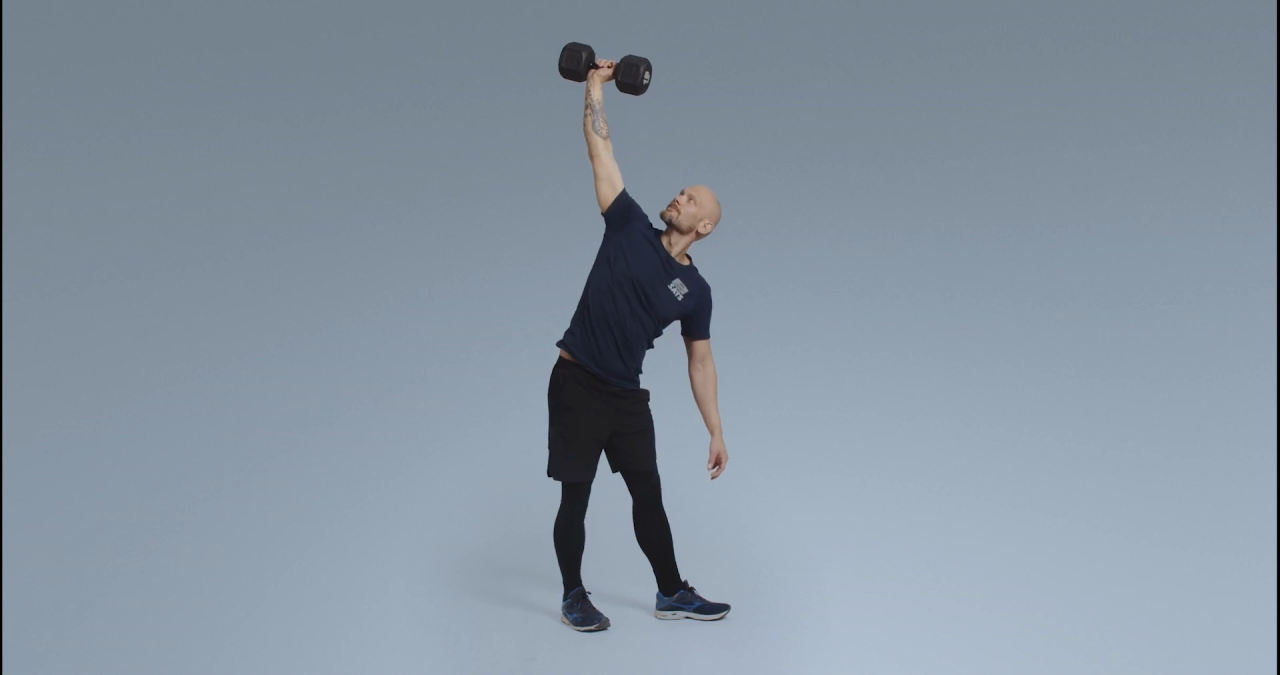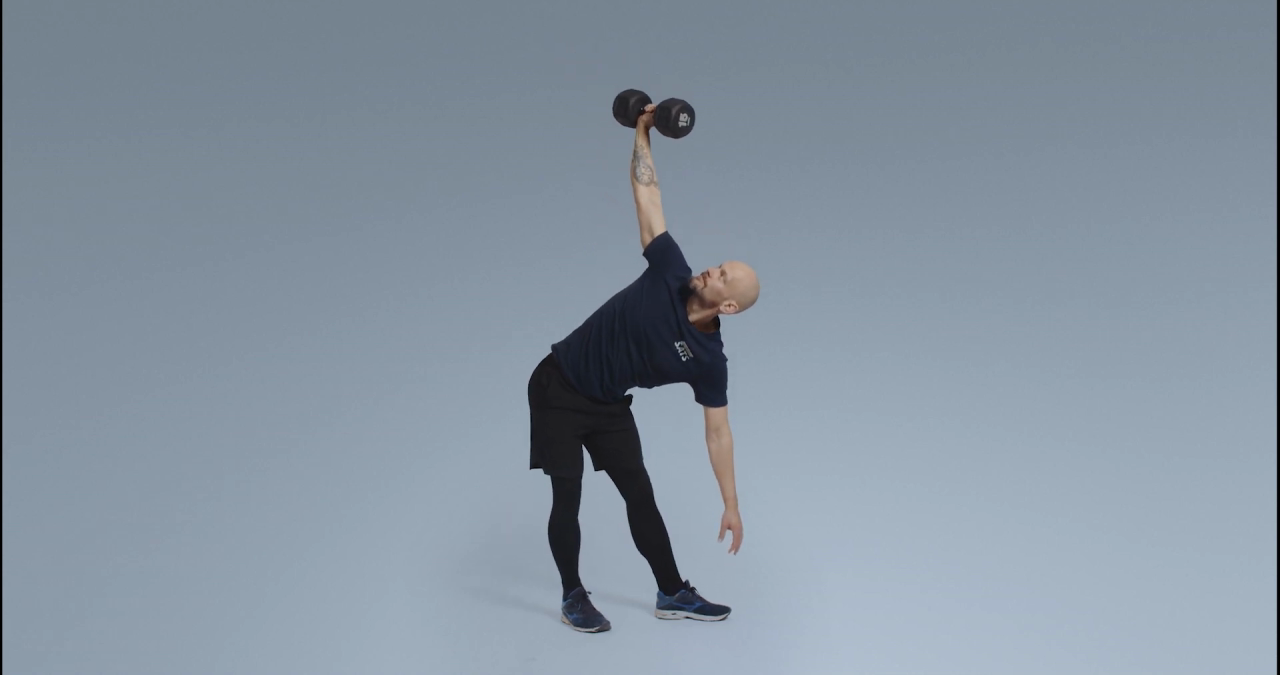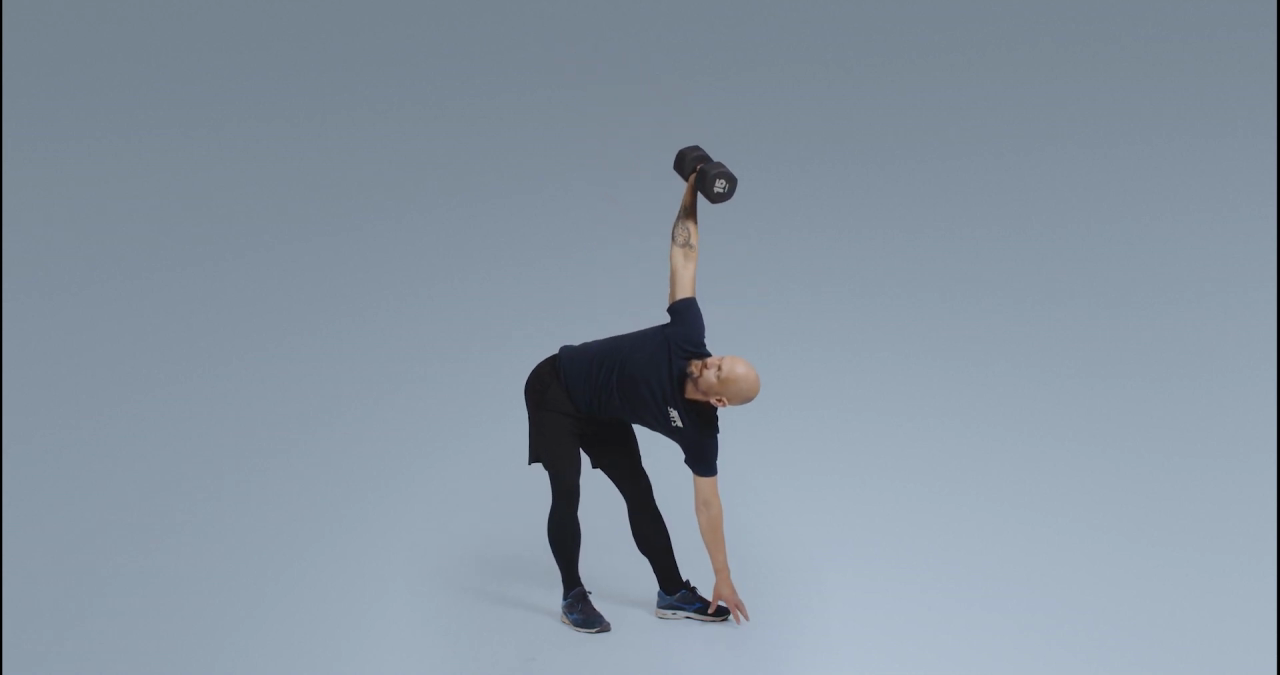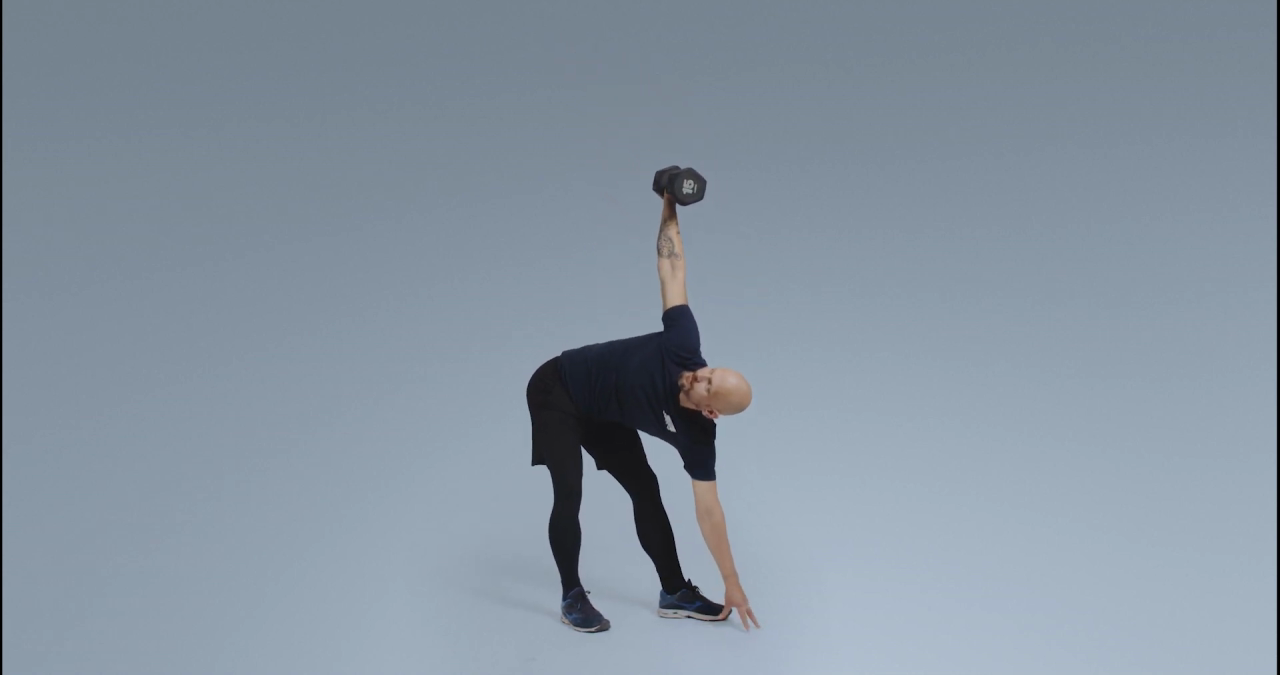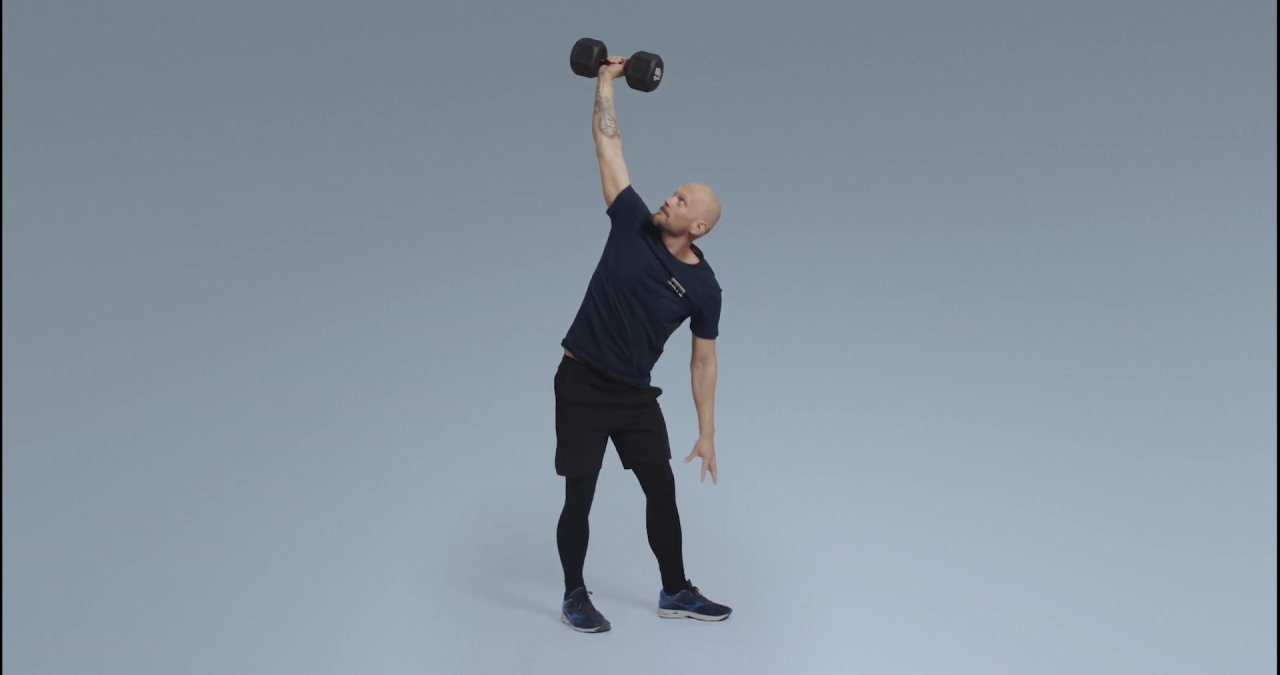
dt=1s
person 1, frame 1
left shoulder: (696, 292)
right shoulder: (630, 228)
left elbow: (700, 364)
right elbow: (600, 150)
left wrist: (715, 432)
right wrist: (594, 86)
left hip: (627, 395)
right hip: (577, 385)
left knee: (648, 495)
right knee: (576, 497)
left ankle: (671, 593)
right ankle: (573, 598)
person 1, frame 2
left shoulder: (707, 361)
right shoulder: (670, 273)
left elbow: (718, 432)
right elbow: (646, 195)
left wrist: (731, 505)
right wrist: (642, 132)
left hip: (608, 404)
right hip: (557, 388)
left knee: (640, 493)
right knee: (568, 496)
left ankle: (672, 593)
right ankle: (573, 597)
person 1, frame 3
left shoulder: (699, 430)
right shoulder: (688, 340)
left elbow: (707, 502)
right elbow: (683, 255)
left wrist: (724, 580)
right wrist: (691, 194)
left hip: (601, 413)
right hip: (554, 388)
left knee: (639, 491)
right knee: (567, 491)
left ankle: (673, 593)
right ankle: (573, 597)
person 1, frame 4
left shoulder: (696, 435)
right shoulder: (683, 348)
left elbow: (708, 510)
right elbow: (671, 266)
left wrist: (733, 585)
right wrist: (670, 207)
left hip: (602, 413)
right hip: (556, 390)
left knee: (646, 490)
right knee: (569, 492)
left ankle: (675, 592)
right ankle: (572, 597)
person 1, frame 5
left shoulder: (702, 287)
right shoulder: (633, 225)
left elbow: (704, 360)
right elbow: (608, 146)
left wrist: (707, 432)
right wrist: (605, 82)
left hip: (635, 392)
right hip: (581, 383)
left knee: (662, 489)
right knee: (580, 495)
left ankle: (675, 592)
right ankle: (574, 596)
